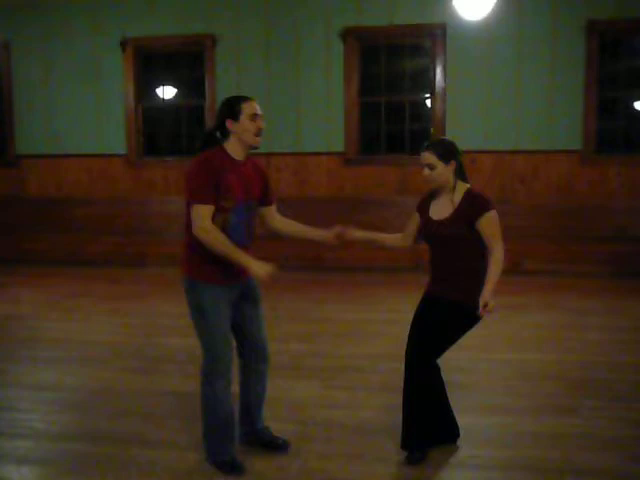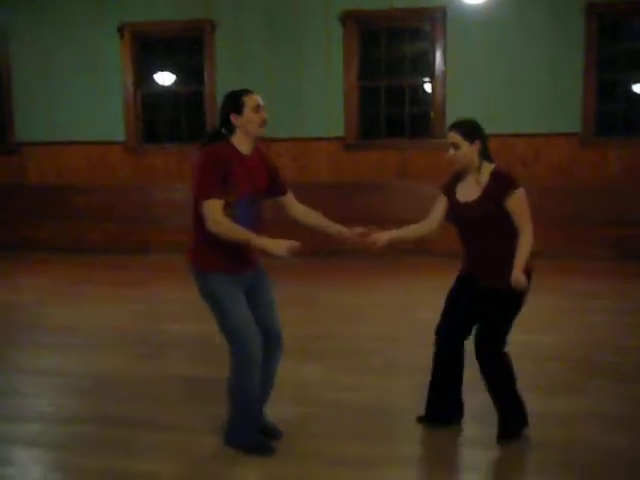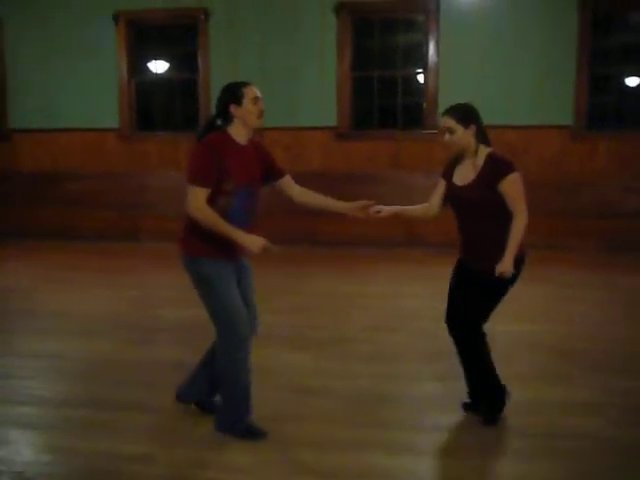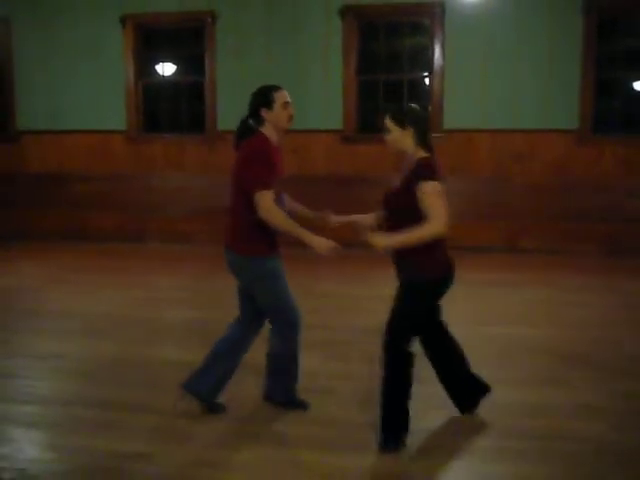
dt=0.5s
person 1, frame 1
left shoulder: (255, 171)
right shoulder: (206, 165)
left elbow: (275, 220)
right elbow: (202, 228)
left wrist: (321, 234)
right wrist: (249, 262)
left hip: (242, 280)
right hip: (207, 282)
left knee: (256, 354)
right knee: (219, 365)
left ankle: (253, 428)
right ankle: (219, 447)
person 1, frame 2
left shoulder: (262, 163)
right shoulder: (212, 159)
left elbow: (295, 208)
right elbow: (214, 222)
left wrist: (342, 232)
right wrist: (268, 243)
left hip: (250, 268)
right hip: (216, 271)
left knee: (271, 341)
right knee: (248, 347)
left ankle: (254, 415)
right ankle: (241, 431)
person 1, frame 3
left shoulder: (258, 152)
right shoulder: (211, 148)
left elbow: (298, 193)
right elbow: (195, 207)
left wrist: (347, 208)
right wrist: (243, 238)
left hip: (232, 255)
right hip: (206, 255)
left knee: (242, 328)
right knee: (238, 332)
left ankle: (197, 391)
right ankle: (233, 418)
person 1, frame 4
left shoulder: (269, 148)
right shoulder: (259, 151)
left elbow: (279, 199)
right elbow: (267, 211)
left wrist: (315, 215)
right wrist: (310, 239)
left hip: (250, 251)
right hip: (253, 254)
left knee: (250, 321)
right knee: (287, 321)
left ankle: (203, 386)
right ankle: (281, 391)
person 2, frame 1
left shoulder: (476, 203)
right shoulder: (428, 201)
left elbow: (496, 251)
right elbow: (406, 239)
left wrist: (487, 291)
right wrist: (366, 235)
left hip: (466, 297)
right hip: (437, 291)
left knee: (421, 356)
right knee: (417, 357)
left ankle: (420, 437)
right ankle: (442, 431)
person 2, frame 2
left shoulder: (503, 182)
right shoulder: (454, 185)
left elbow: (525, 229)
right elbow: (429, 225)
left wrist: (518, 269)
right wrist: (389, 235)
left hip: (505, 280)
right hip: (473, 275)
left knee: (488, 347)
right knee: (447, 335)
left ankle: (513, 419)
right ankle: (445, 409)
person 2, frame 3
left shoulder: (499, 166)
right shoulder: (453, 167)
left elbow: (520, 214)
right elbow: (431, 208)
left wrist: (509, 257)
right wrist: (394, 210)
left hip: (498, 262)
right hip: (469, 260)
left knee: (463, 323)
right knee: (460, 323)
left ankle: (490, 397)
right ankle: (484, 397)
person 2, frame 4
left shoulder: (423, 170)
right shoulder: (411, 169)
left elbow: (437, 225)
right elbow: (389, 216)
left wrist: (392, 240)
right wrist: (348, 219)
left hip: (426, 272)
right hip: (416, 269)
left knee: (395, 342)
right knee: (431, 330)
left ankle: (394, 428)
right ankle: (470, 389)
